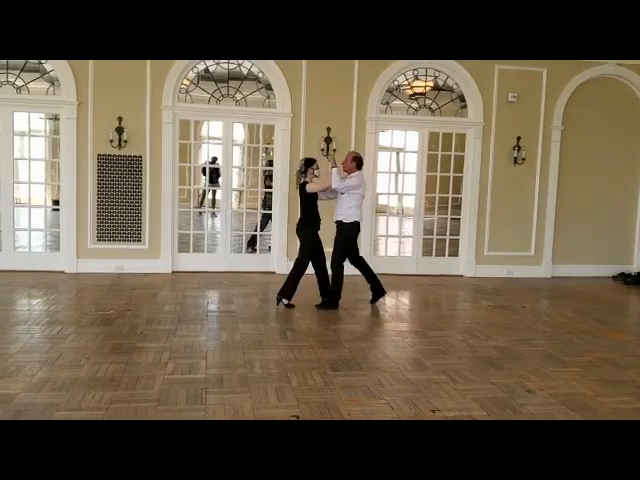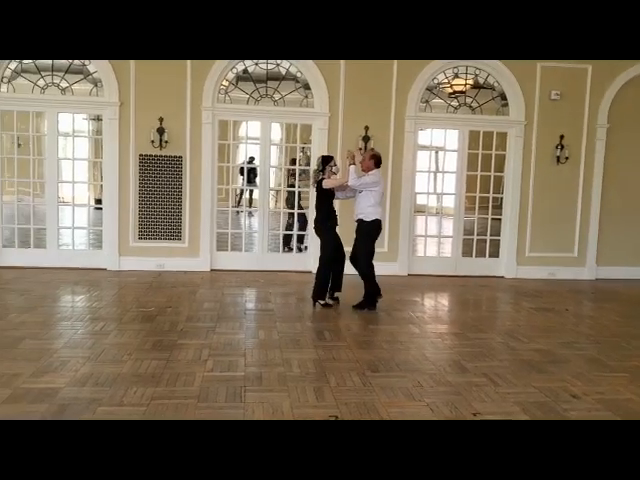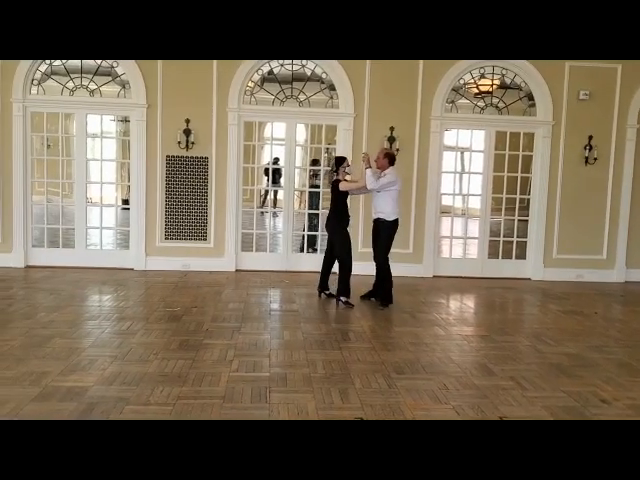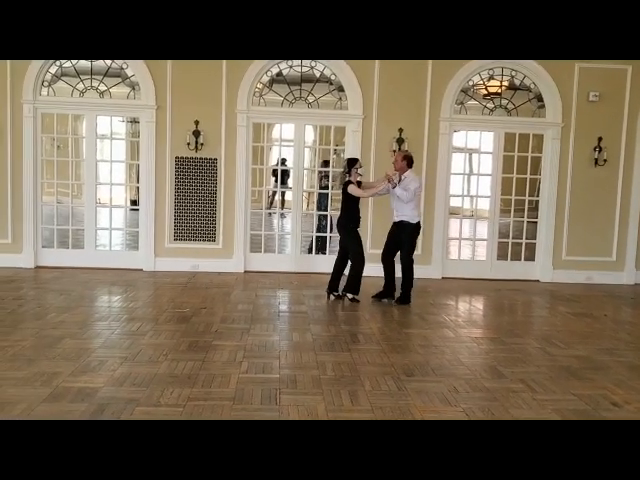
dt=0.5s
person 1, frame 1
left shoulder: (357, 180)
right shoulder: (348, 179)
left elbow: (336, 185)
right elbow: (334, 190)
left wrist: (333, 166)
left hip: (348, 226)
right hip: (346, 225)
left knee: (337, 262)
right knee: (356, 259)
left ankle: (333, 300)
right ankle: (377, 289)
person 1, frame 2
left shoulder: (374, 178)
right shoulder: (366, 178)
left elbow: (352, 183)
right elbow: (351, 189)
left wrist: (351, 163)
left hip: (370, 224)
right hip: (365, 224)
left knee: (365, 262)
right knee: (355, 258)
left ankle: (370, 301)
right ankle: (373, 291)
person 1, frame 3
left shoulder: (392, 177)
right shoulder: (381, 176)
left elbow: (371, 186)
right elbow: (369, 187)
left wrist: (367, 166)
left hip: (388, 222)
right hip: (379, 221)
left knee: (382, 258)
right knee: (378, 257)
left ankle: (386, 295)
right ankle: (378, 291)
person 1, frame 4
left shoulder: (413, 179)
right shoulder: (394, 178)
left elbow: (407, 197)
right elbow: (378, 191)
left wrist: (394, 185)
left hip: (410, 225)
right hip: (397, 224)
left knee: (406, 259)
right knee: (387, 256)
left ankle: (405, 294)
right ankle: (388, 290)
person 2, frame 1
left shoulder: (310, 186)
right shoulder: (305, 186)
left elbow: (326, 192)
right elbow: (327, 186)
left hip: (310, 228)
right hip: (306, 229)
left knee: (320, 262)
right knee: (302, 263)
left ankle: (326, 295)
right ankle: (283, 295)
person 2, frame 2
left shoulder: (329, 183)
right shoulder: (323, 182)
left elbow: (342, 188)
right elbow: (344, 181)
left hip: (328, 224)
right hip: (324, 225)
left knee: (339, 257)
right knee: (326, 260)
left ankle: (332, 292)
right ankle: (319, 297)
person 2, frame 3
left shoulder: (342, 182)
right shoulder: (338, 183)
left elbow: (358, 185)
right elbow: (360, 185)
left hip: (335, 224)
right hip: (337, 225)
left knee: (330, 256)
right knee: (345, 259)
left ankle: (323, 288)
right ankle: (342, 295)
person 2, frame 4
left shoulder: (357, 184)
right shoulder: (348, 185)
left elbow: (373, 185)
right elbow: (365, 194)
left wrist: (388, 178)
right wrist: (384, 186)
left hip: (348, 226)
right hip: (347, 226)
left knee: (343, 258)
right knee: (358, 259)
left ankle: (333, 289)
right ankle: (350, 292)
